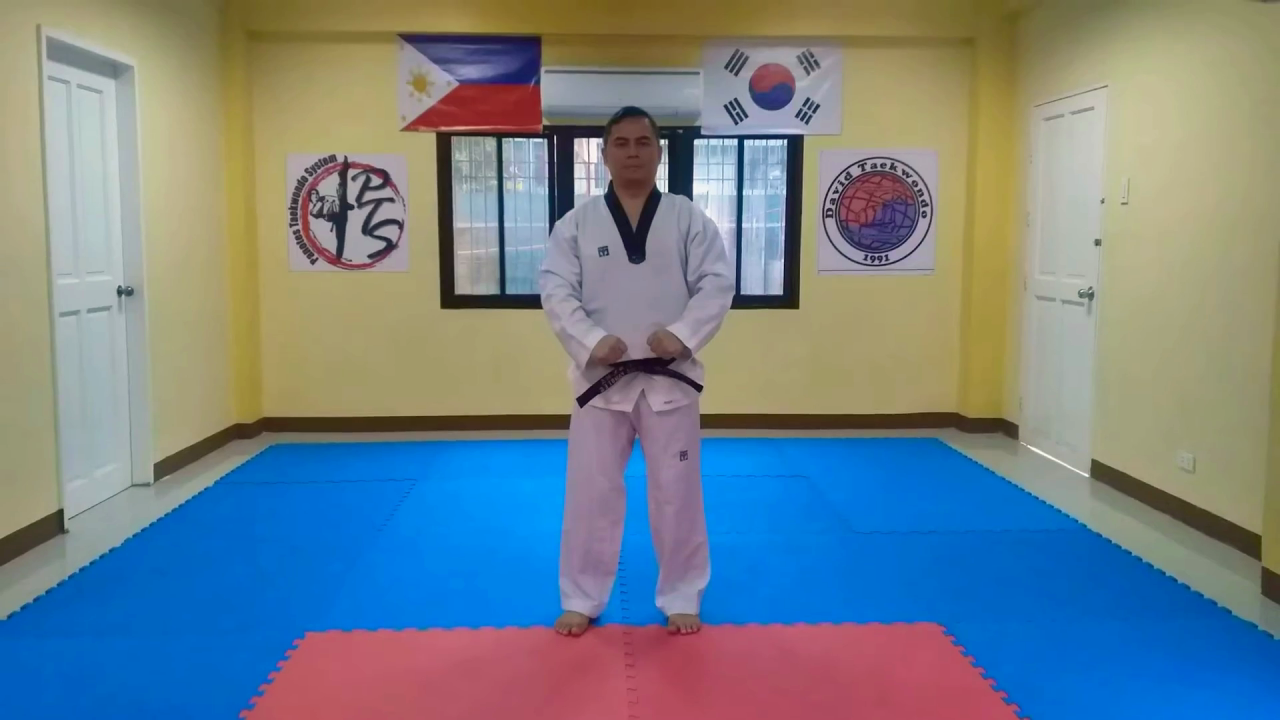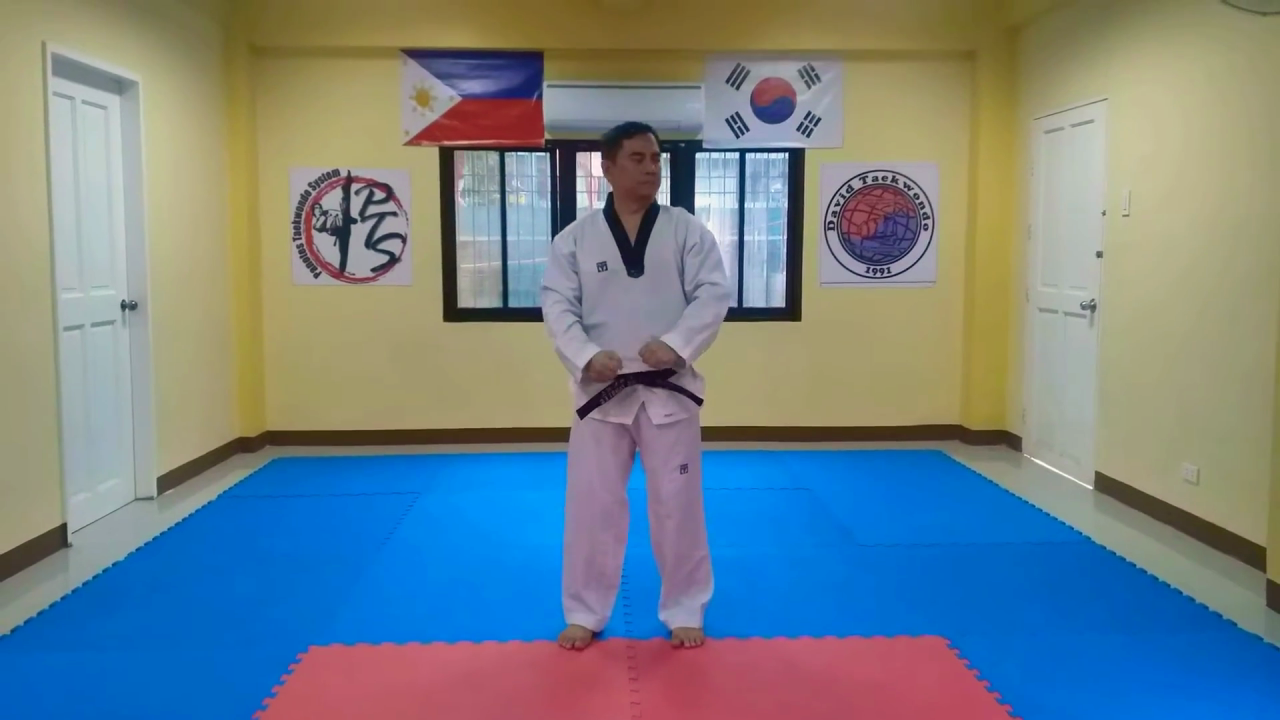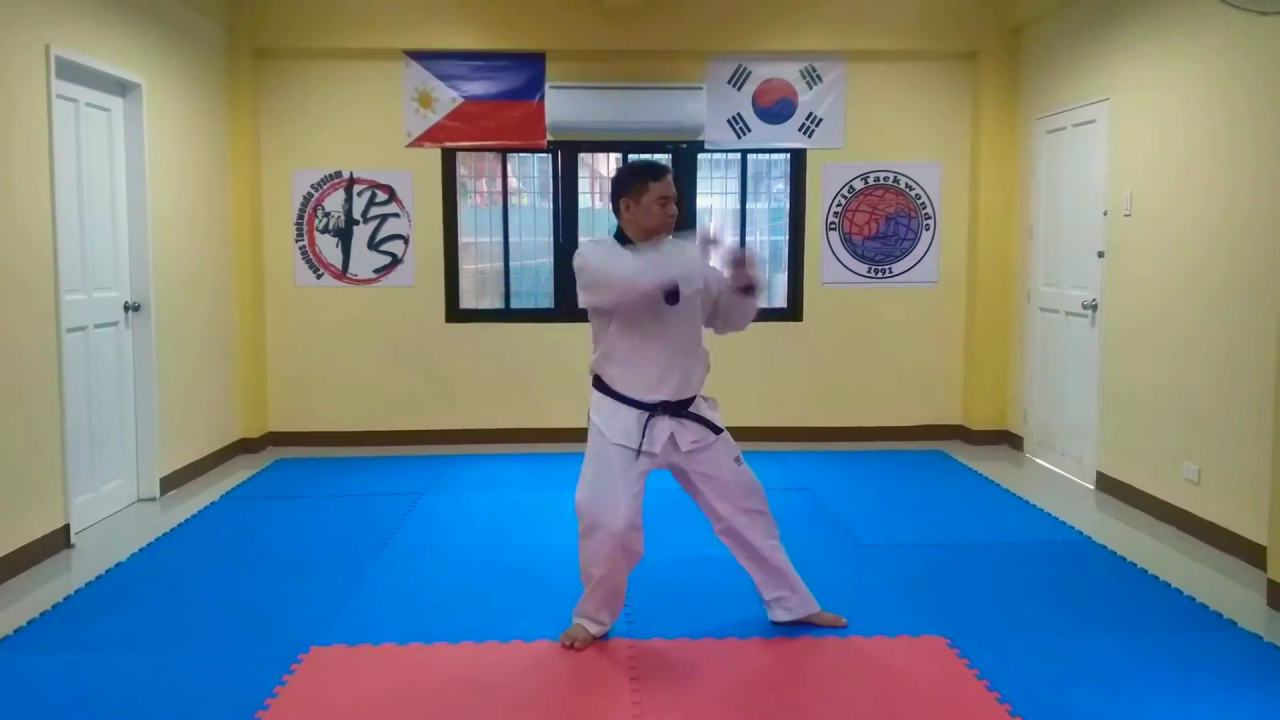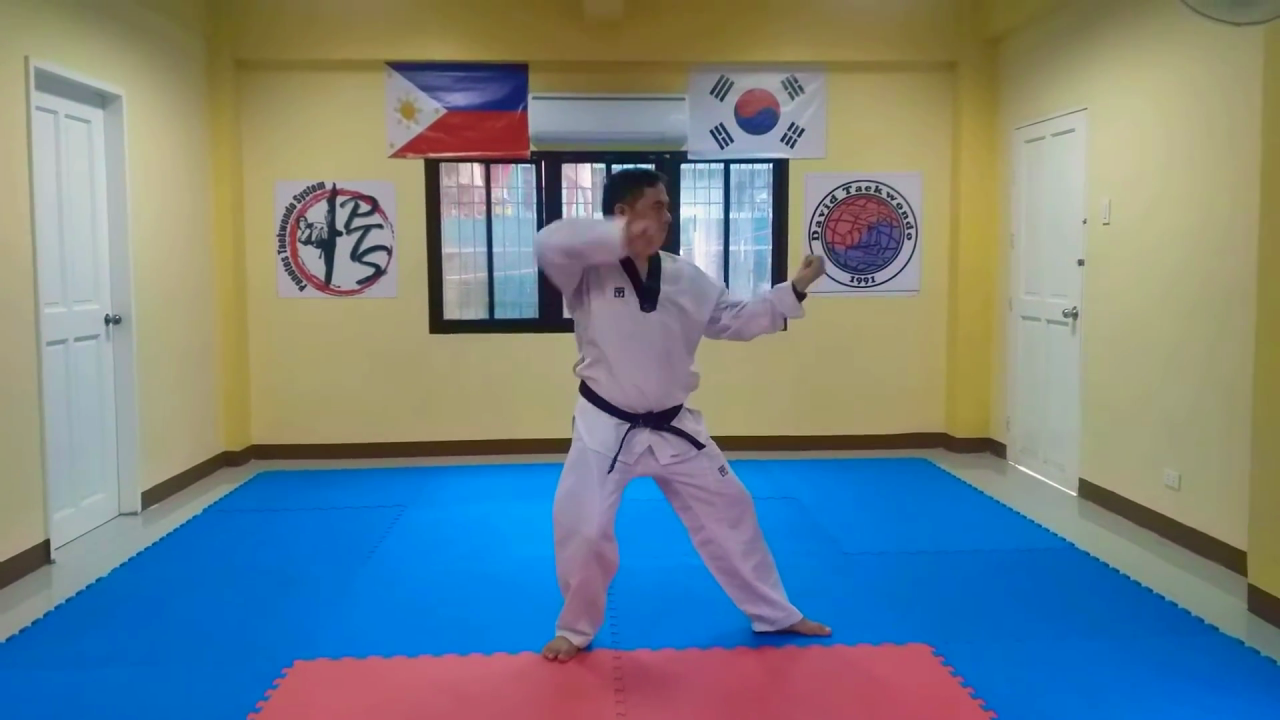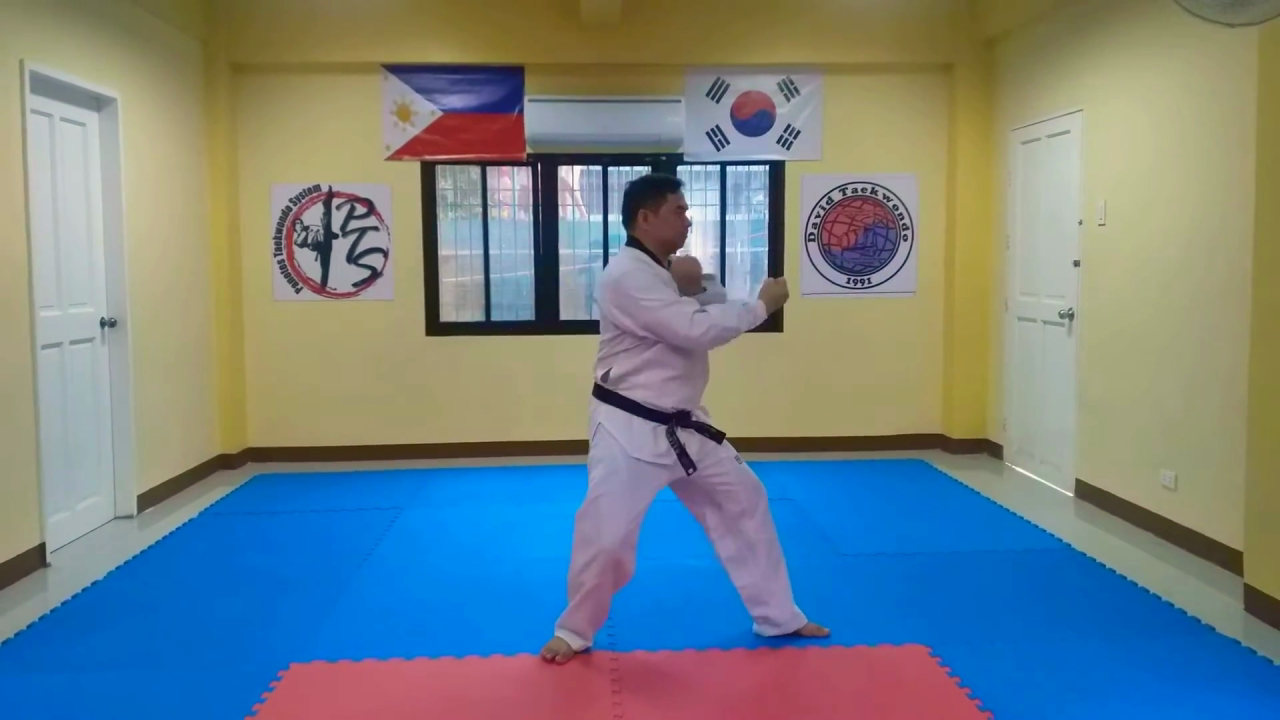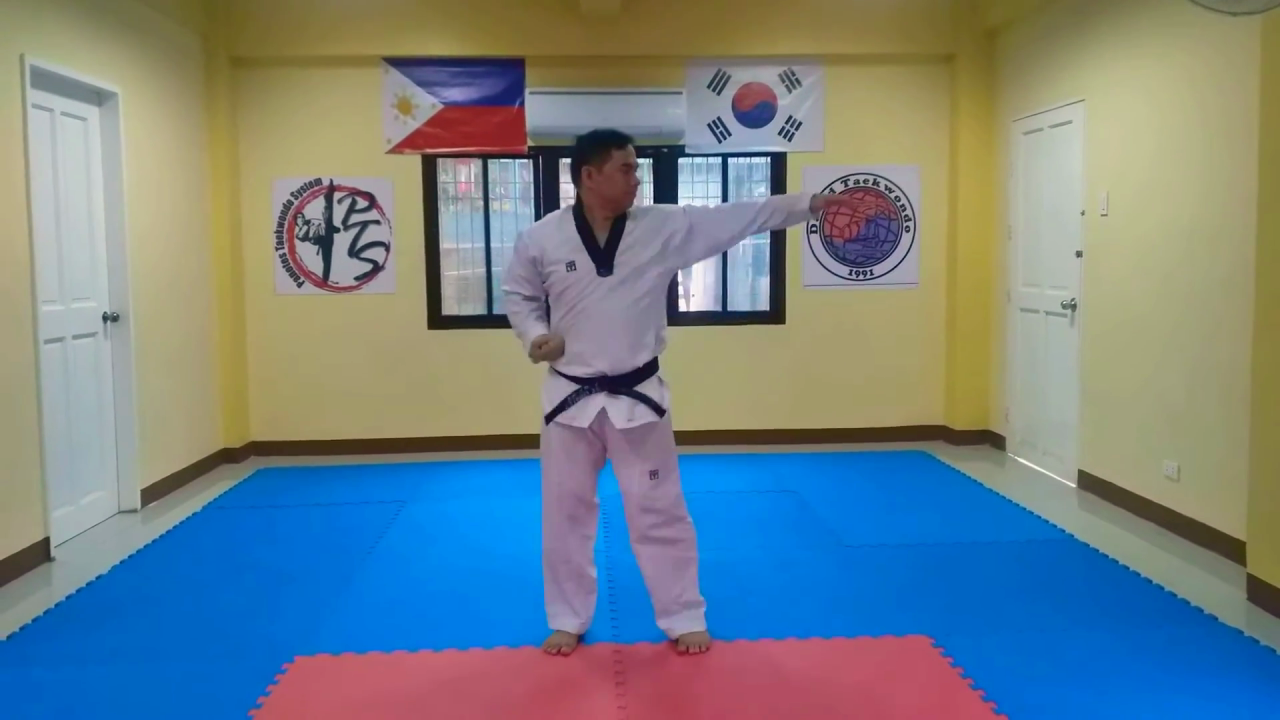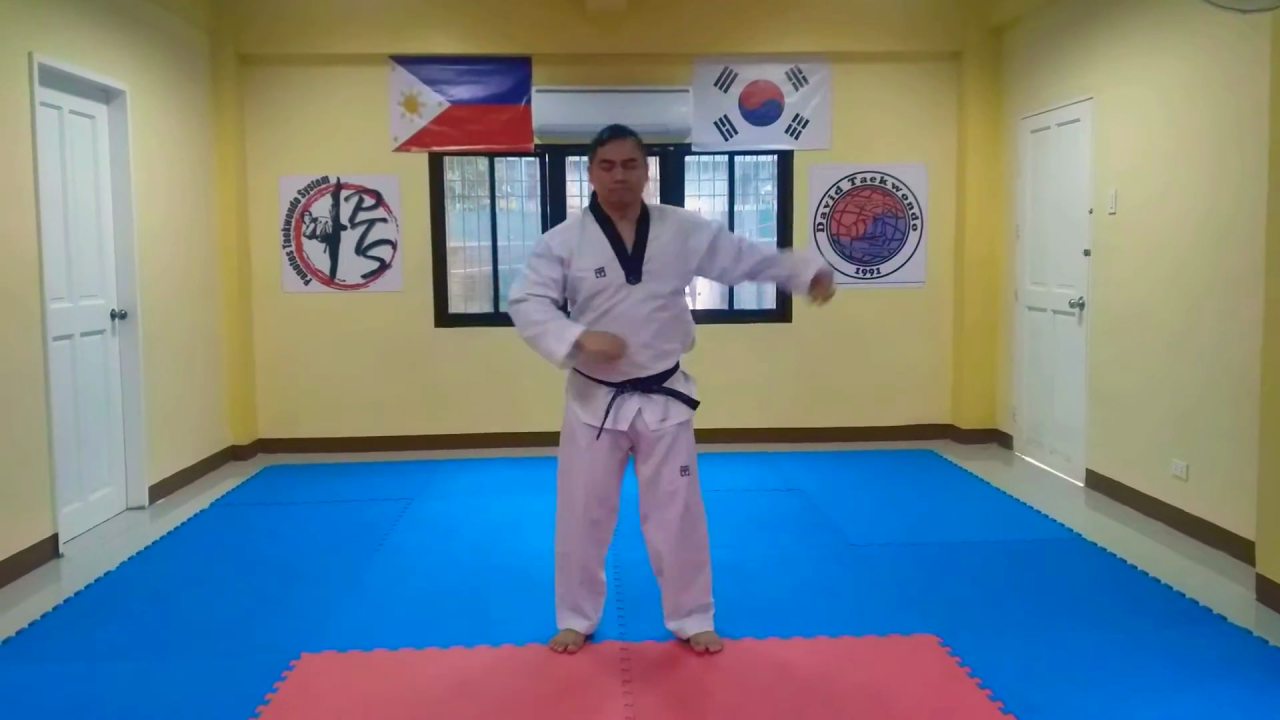
dt=0.7s
person 1, frame 1
left shoulder: (688, 218)
right shoulder: (577, 223)
left elbow: (718, 283)
right elbow: (555, 290)
left wrist: (683, 334)
right wrist: (590, 340)
left hip: (670, 377)
right hip: (602, 377)
left knee: (677, 491)
right knee: (592, 491)
left ankle: (681, 597)
right ankle: (581, 599)
person 1, frame 2
left shoulder: (687, 230)
right shoulder: (576, 237)
left elbow: (713, 296)
right elbow: (557, 305)
left wrist: (676, 345)
right wrist: (585, 356)
left hip: (669, 390)
right hip: (602, 390)
left knee: (677, 505)
right knee: (592, 504)
left ankle: (684, 612)
right ankle: (585, 614)
person 1, frame 3
left shoulder: (690, 260)
right shoulder: (595, 260)
left elbow: (727, 319)
right elbow: (624, 276)
left wrist: (742, 284)
right wrist: (698, 252)
left hip: (688, 415)
right hip: (620, 417)
left knee: (745, 504)
right knee: (611, 523)
left ankle: (794, 603)
right ankle: (592, 617)
person 1, frame 4
left shoulder: (685, 276)
right shoulder: (588, 265)
left elbow: (735, 320)
right elbow: (550, 242)
left wrist: (795, 290)
right wrist: (621, 234)
left hip: (674, 427)
right hip: (606, 426)
left knee: (728, 514)
right knee: (584, 530)
left ankle: (776, 614)
right ankle: (575, 628)
person 1, frame 5
left shoulder: (670, 267)
right shoulder: (627, 276)
left elbow: (717, 316)
right elbow: (695, 329)
left wrist: (697, 289)
right wrist: (762, 304)
left hip: (683, 426)
right hip: (629, 429)
left knee: (744, 504)
right knee: (608, 536)
left ankle: (779, 617)
right ankle: (574, 630)
person 1, frame 6
left shoulder: (665, 227)
right shoulder: (541, 238)
left elbow: (739, 217)
right elbow: (518, 295)
left wrist: (806, 203)
right wrist: (535, 336)
left hip: (636, 397)
right hip: (569, 396)
left knee: (659, 511)
right knee: (565, 511)
left ankle: (684, 618)
right ankle: (568, 621)
person 1, frame 7
left shoulder: (684, 229)
right shoulder: (565, 240)
left elbow: (747, 256)
right elbow: (526, 303)
left wrist: (807, 271)
right wrist: (575, 338)
left hip: (663, 396)
right hip: (595, 399)
left knee: (678, 512)
right knee: (584, 513)
left ankle: (692, 619)
right ankle: (576, 620)
